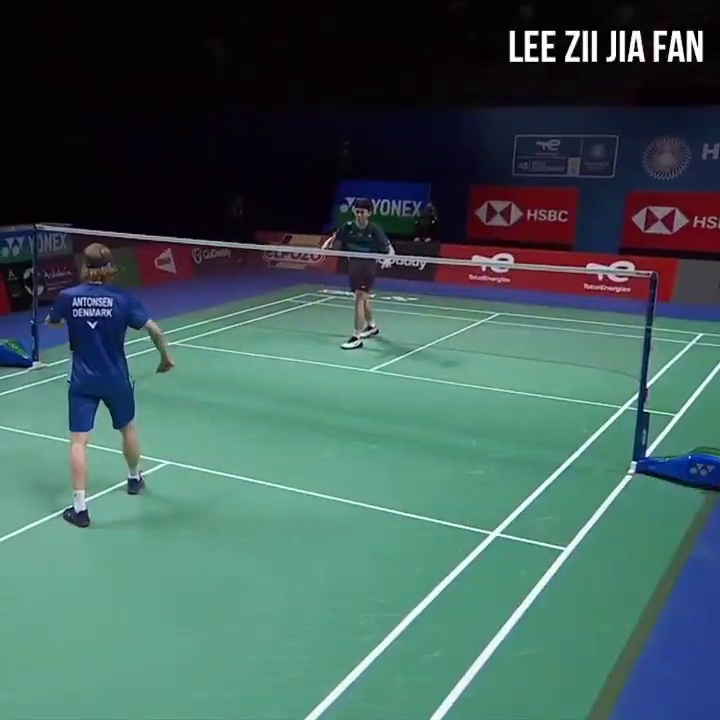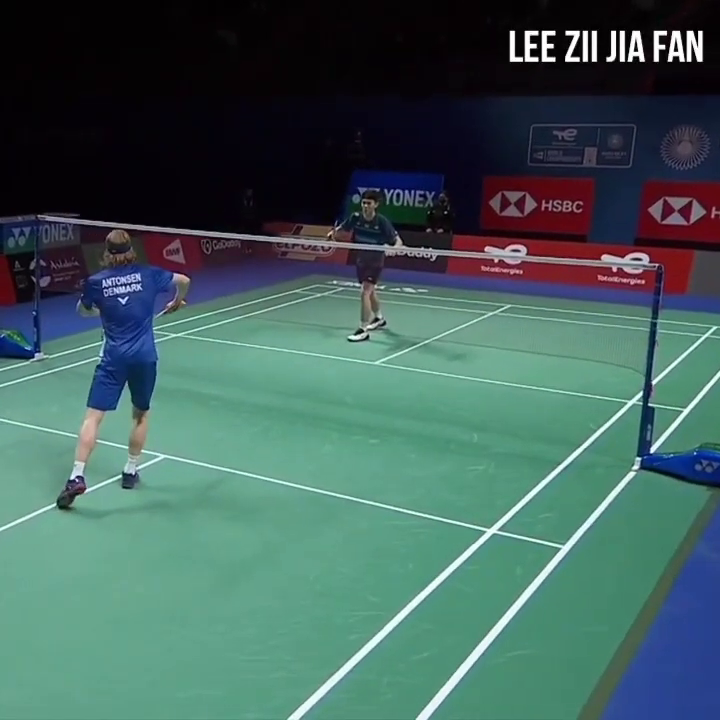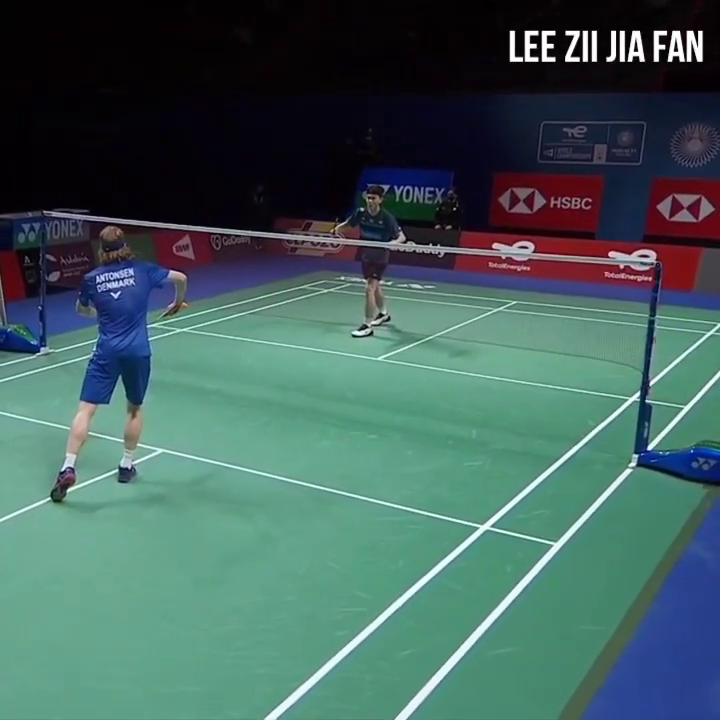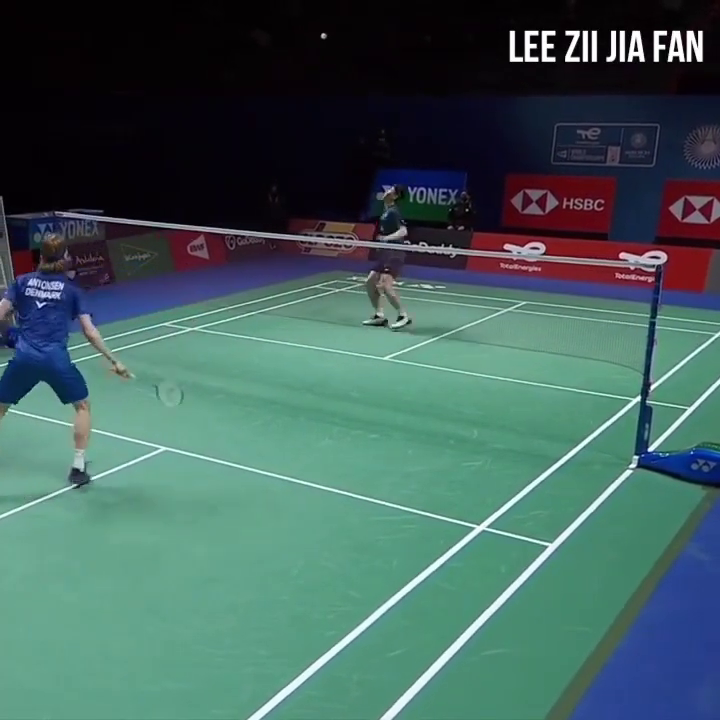
dt=1s
person 1, frame 1
left shoulder: (67, 297)
right shoulder: (121, 299)
left elbow: (50, 322)
right elbow: (155, 330)
right wrist: (165, 356)
left hip: (82, 381)
right hip: (115, 379)
left knee: (78, 442)
right knee: (128, 428)
left ankle: (79, 508)
right ankle: (134, 478)
person 1, frame 2
left shoulder: (96, 281)
right shoulder: (147, 274)
left elbow: (82, 310)
right elbow: (184, 280)
right wrist: (177, 302)
left hip: (113, 358)
right hip: (144, 357)
left knee: (93, 416)
right knee: (140, 414)
left ankle: (77, 477)
right ankle: (130, 471)
person 1, frame 3
left shoulder: (92, 278)
right shoulder: (142, 270)
left elbow: (82, 310)
right elbow: (181, 278)
right wrist: (178, 303)
left hip: (107, 351)
right hip: (137, 351)
left knee: (86, 410)
right knee: (135, 408)
left ankle: (68, 468)
right ankle: (126, 465)
person 1, frame 4
left shoulder: (23, 282)
right shoulder: (71, 290)
right elbow: (90, 332)
right wrist: (114, 361)
left hip: (23, 358)
right hip: (55, 359)
right knee: (82, 407)
right ankle: (78, 468)
